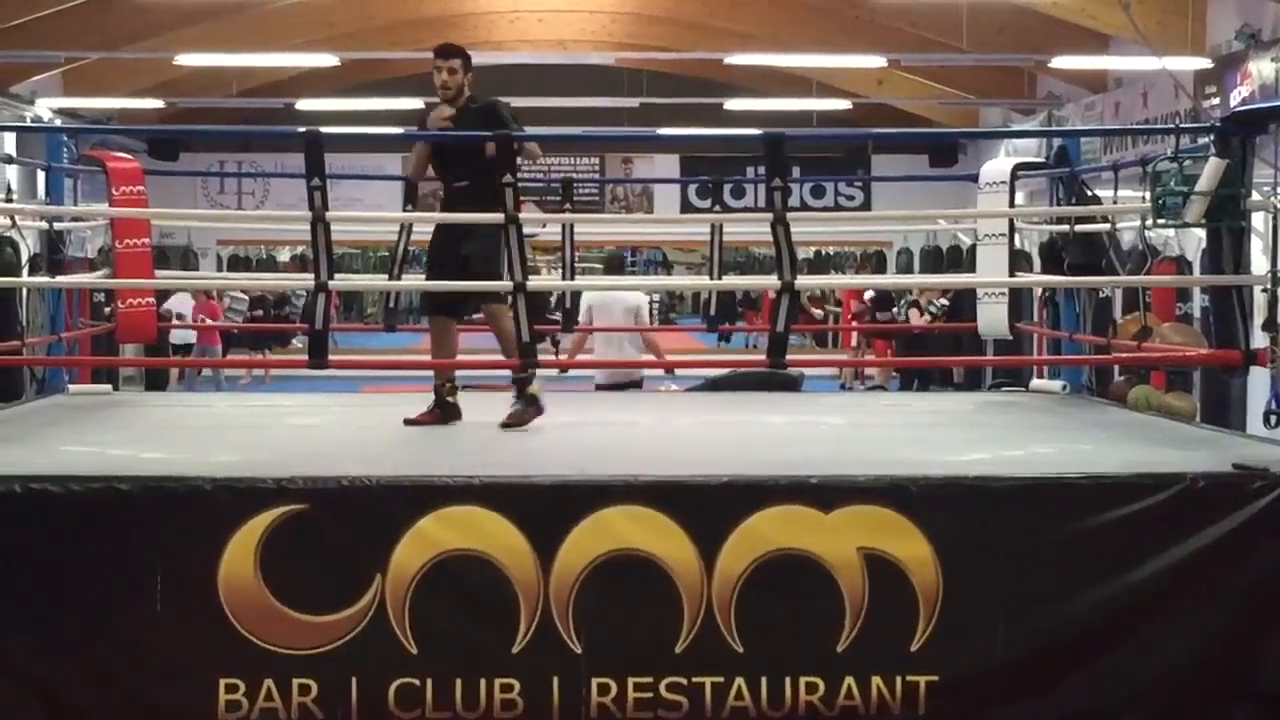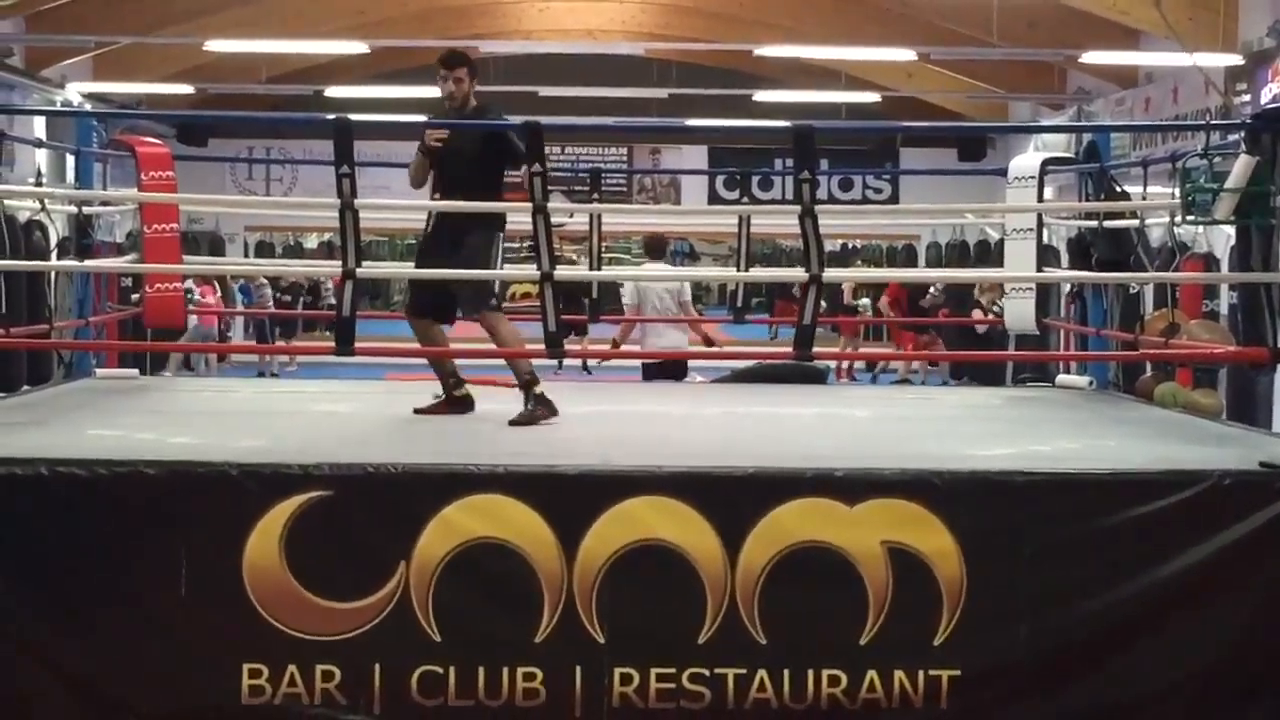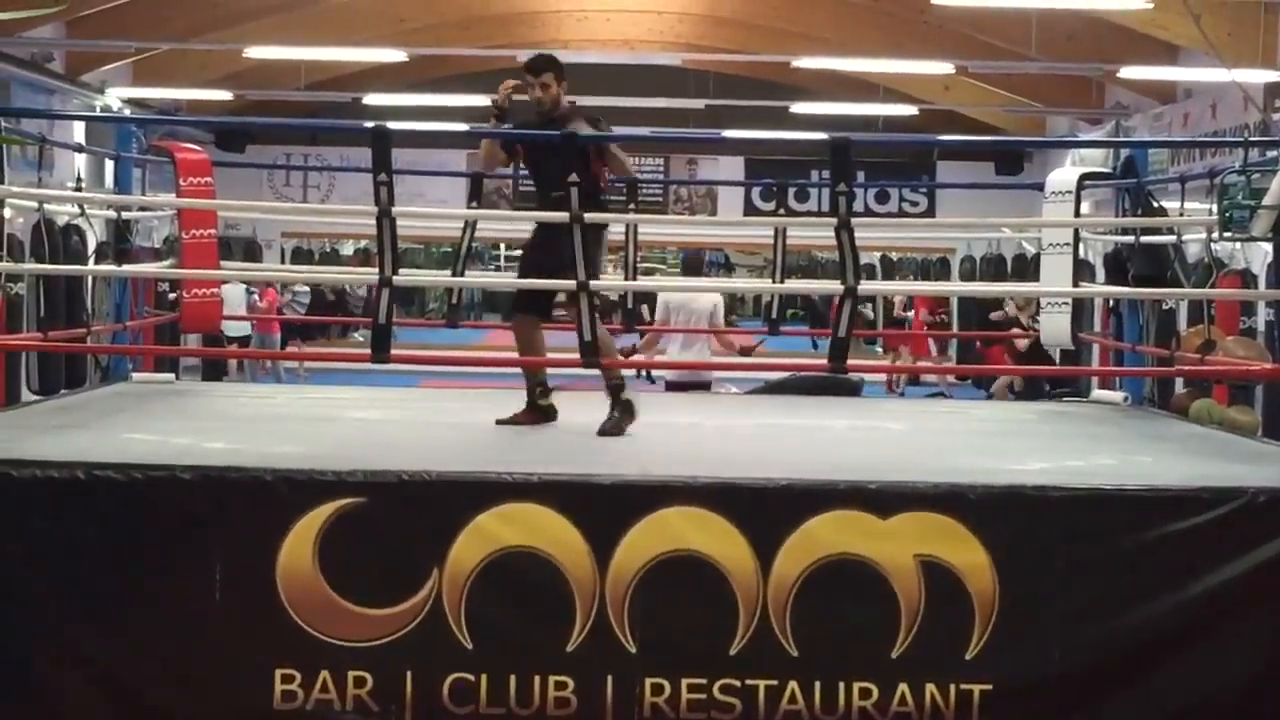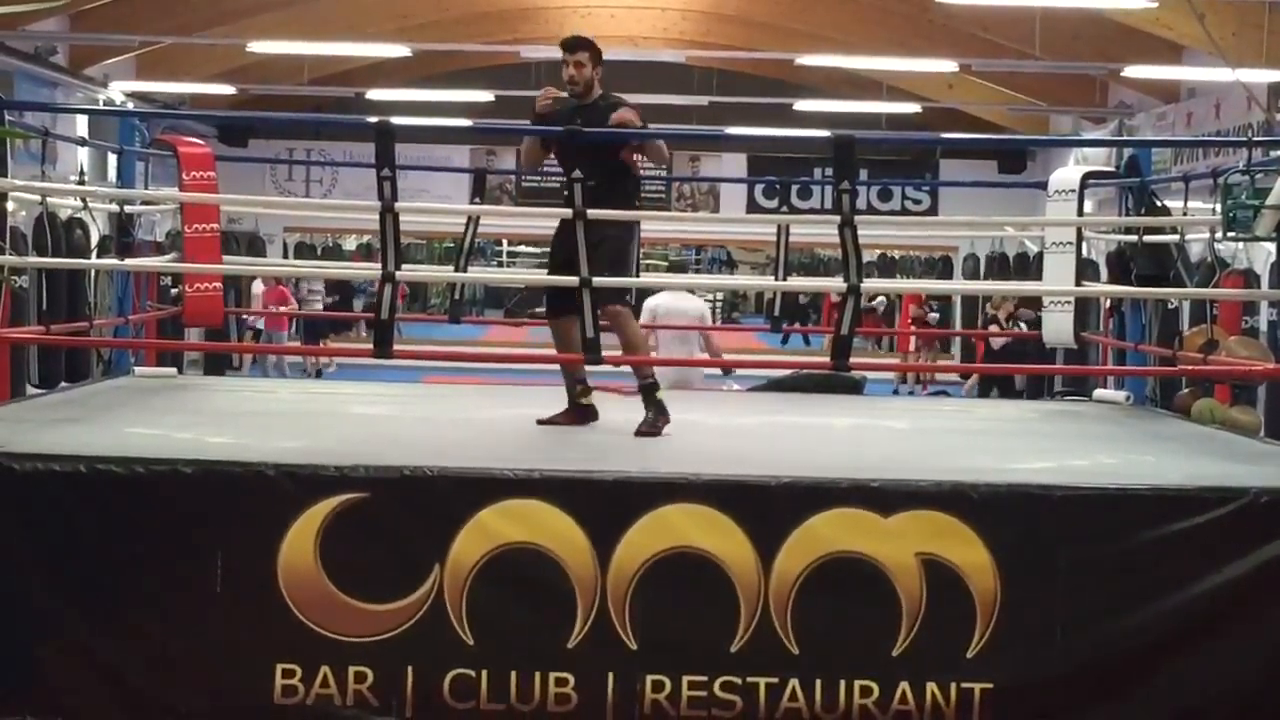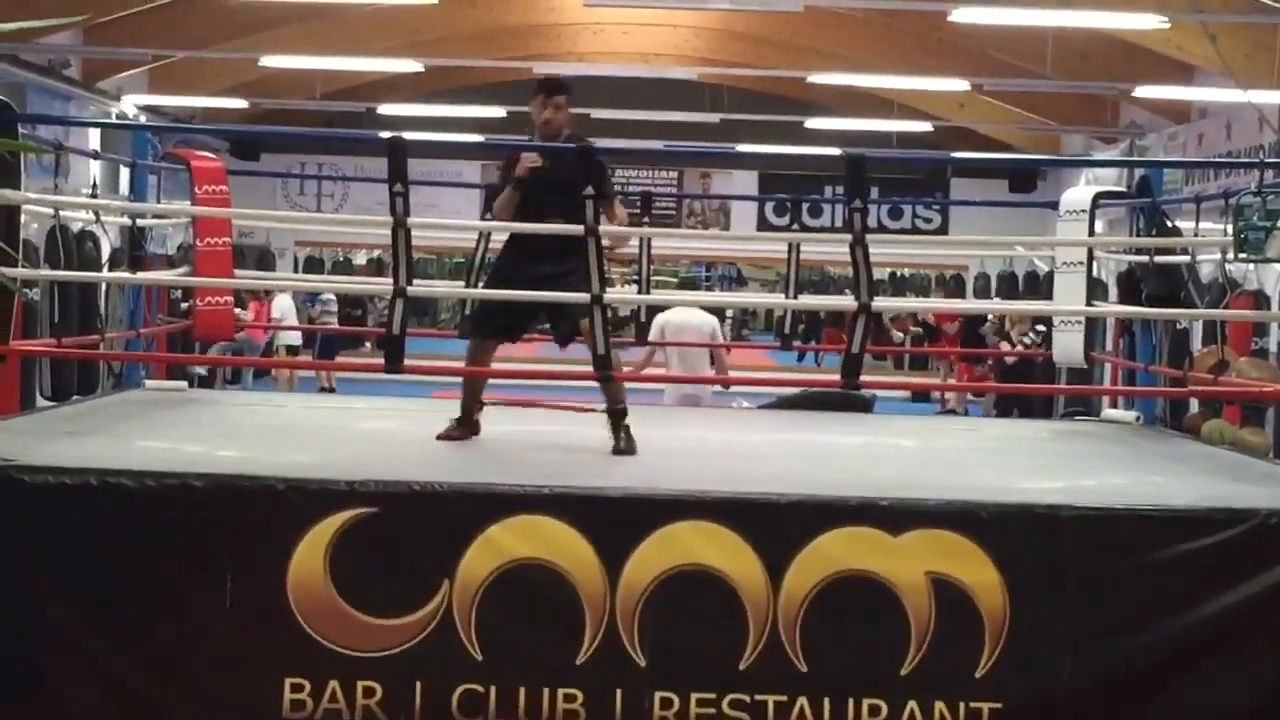
dt=1s
person 1, frame 1
left shoulder: (489, 111)
right shoulder: (434, 120)
left elbow: (533, 153)
right elbow: (414, 174)
right wrist: (429, 133)
left hip: (489, 219)
right hip: (452, 222)
left knee: (493, 306)
right knee: (439, 315)
left ankle: (526, 392)
right ankle: (445, 401)
person 1, frame 2
left shoulder: (492, 124)
right shoulder: (437, 126)
left elbow: (529, 162)
right elbow: (416, 182)
right wrist: (424, 149)
left hip: (482, 229)
right hip: (444, 228)
left knee: (487, 314)
right knee: (419, 316)
left ankle: (536, 397)
right ankle: (456, 393)
person 1, frame 3
left shoulder: (584, 122)
right shoulder: (527, 127)
left elbow: (627, 173)
right elbow: (488, 164)
left wrist: (595, 141)
right wrist: (498, 112)
left hip: (584, 228)
right hip: (548, 229)
left knee: (582, 311)
right knee: (523, 321)
left ankle: (620, 400)
right ankle: (539, 403)
person 1, frame 4
left shoulder: (617, 109)
right shoulder: (558, 114)
left elbow: (661, 157)
right elbow: (528, 164)
left wrist: (638, 128)
right wrist: (538, 118)
left hip: (614, 222)
right hip: (575, 222)
left knee: (614, 308)
right knee: (560, 319)
left ankle: (654, 403)
right ankle: (580, 403)
person 1, frame 5
left shoulder: (585, 155)
right shoulder: (518, 158)
left elbow: (610, 204)
right elbow: (500, 217)
left wrist: (618, 221)
right wrist: (516, 180)
left hip: (570, 262)
right hip: (519, 260)
left knee: (594, 331)
right knee: (480, 344)
left ankle: (619, 424)
right ankle: (468, 417)
